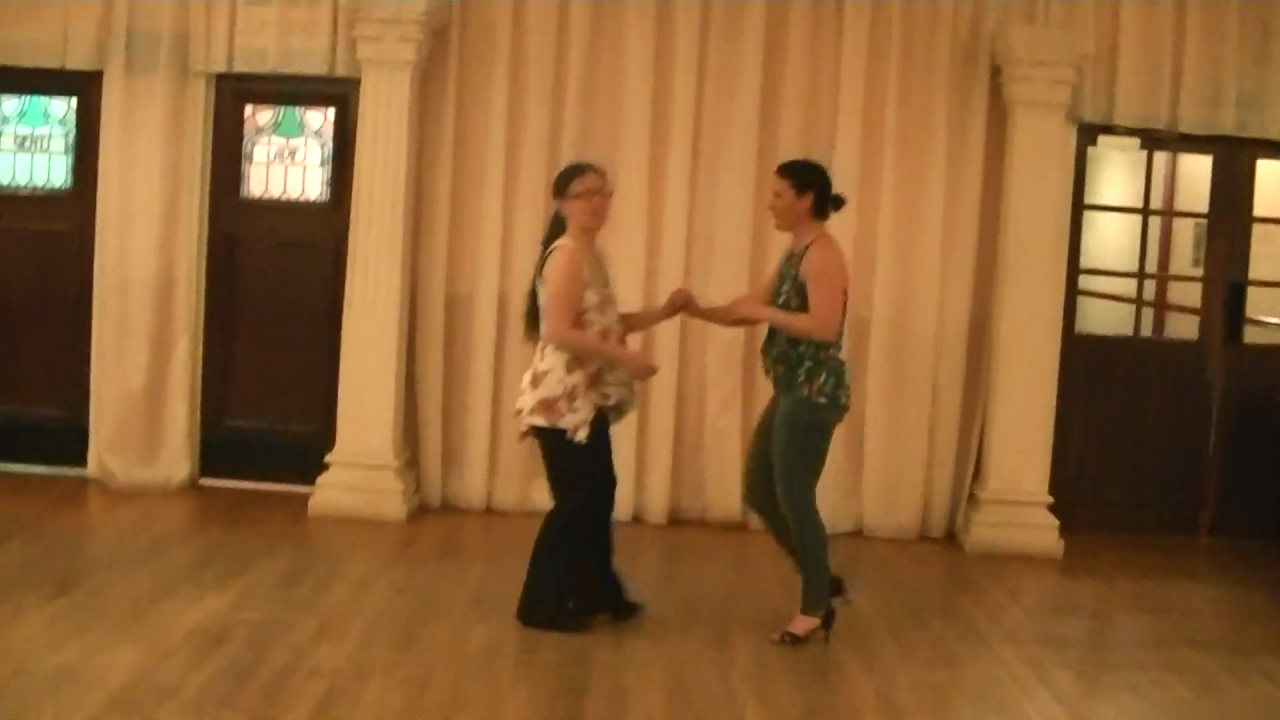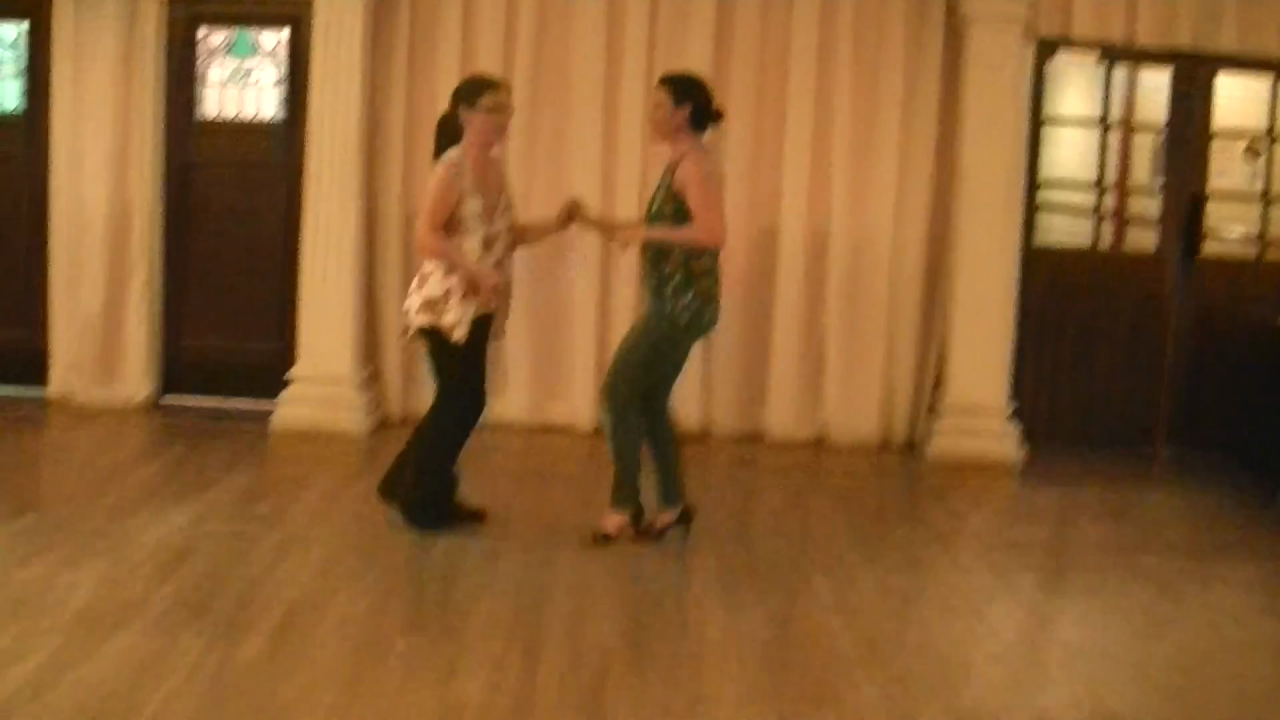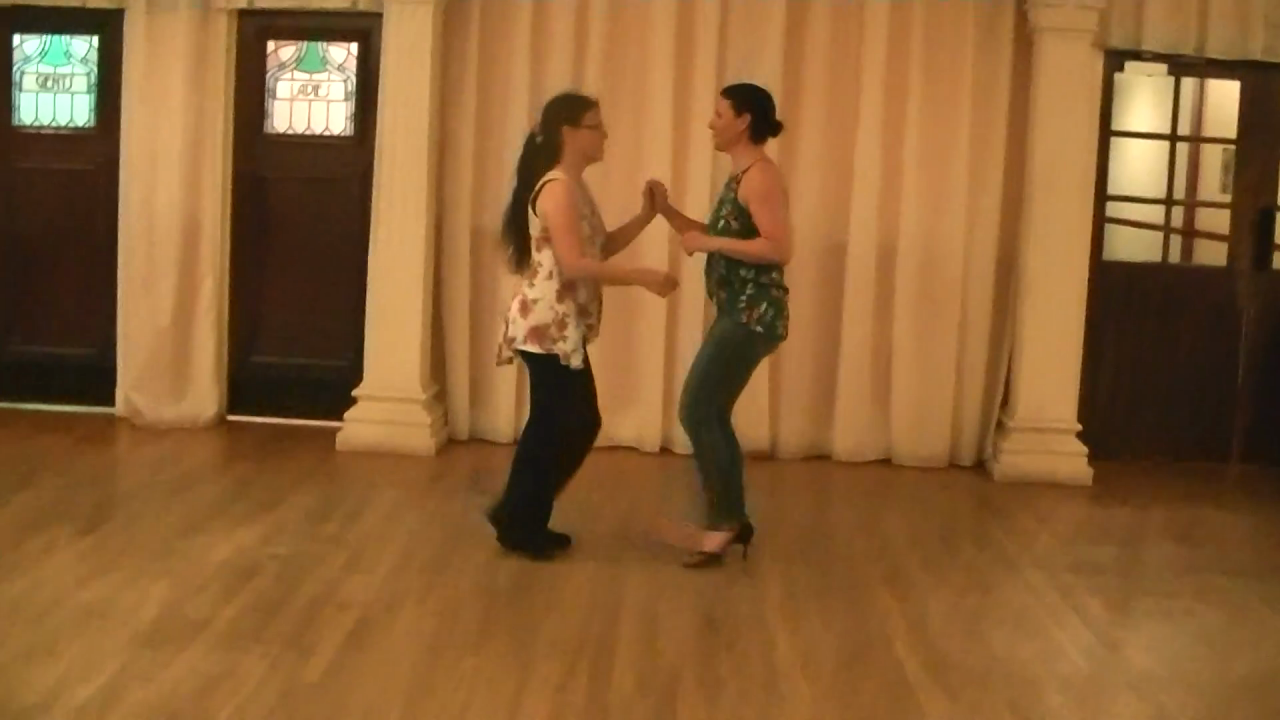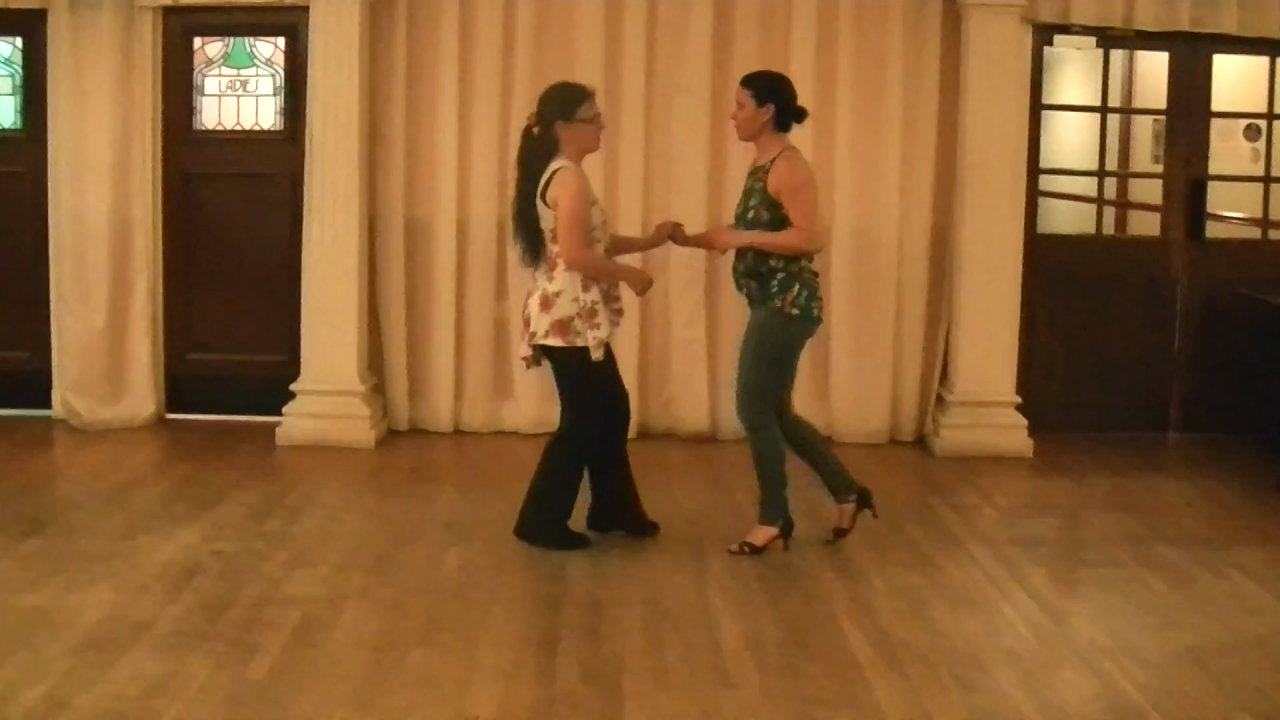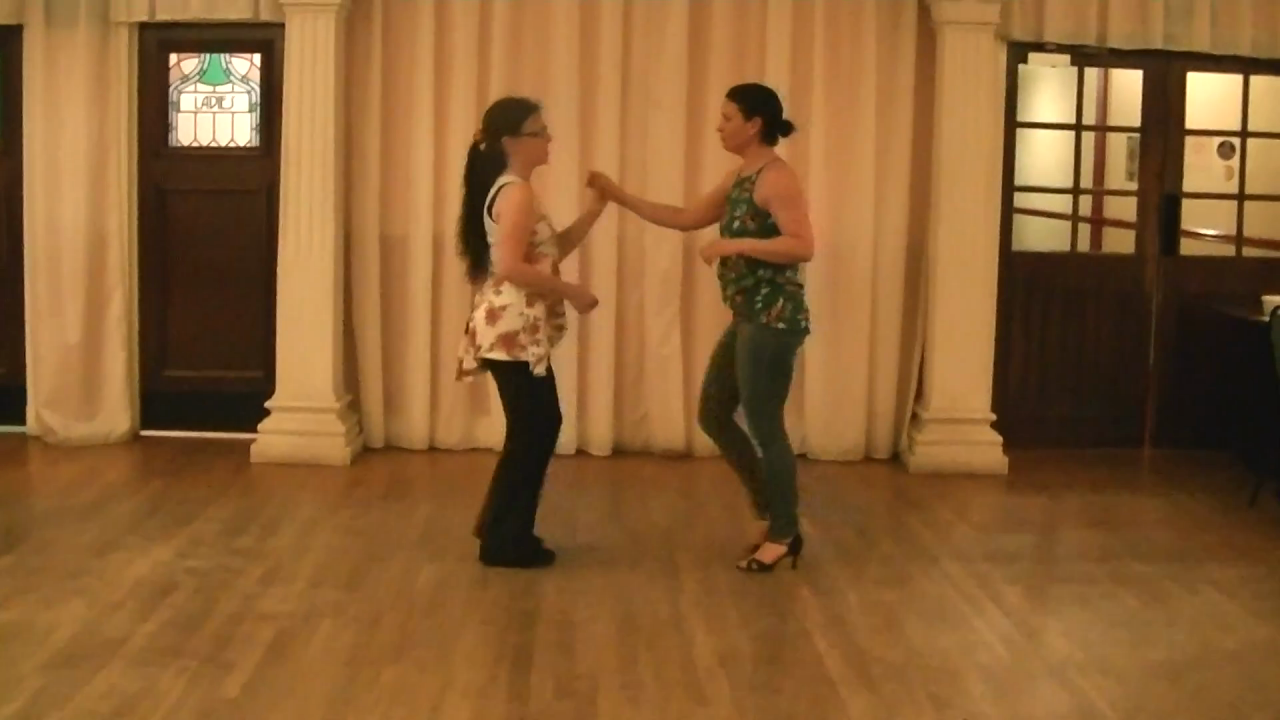
dt=0.7s
person 1, frame 1
left shoulder: (822, 254)
right shoulder: (795, 251)
left elbow: (824, 328)
right elbow: (755, 308)
left wrist: (763, 312)
right wrist: (699, 311)
left hip: (814, 393)
right hip: (791, 391)
left knee: (792, 500)
right knee: (758, 493)
left ankle: (816, 606)
right ankle: (823, 582)
person 1, frame 2
left shoulder: (696, 164)
right shoulder: (682, 163)
left elbow: (710, 235)
right elbow: (668, 231)
left wrist: (644, 231)
right wrist: (595, 222)
left hip: (682, 303)
right hip: (673, 301)
left knee: (618, 393)
right knee: (648, 401)
left ankle: (626, 504)
right ankle: (673, 502)
person 1, frame 3
left shoulder: (761, 177)
right shoulder: (741, 175)
left elbow: (779, 248)
right elbow: (723, 240)
left wrist: (709, 242)
right wrist: (667, 211)
left hip: (753, 316)
right hip: (735, 313)
left knee: (696, 413)
right knee: (711, 417)
left ankle: (721, 521)
right ankle: (732, 521)
person 1, frame 4
left shoulder: (788, 167)
right shoulder: (762, 165)
left elbow: (810, 239)
right elbow: (747, 234)
left wrist: (744, 238)
right wrist: (690, 239)
left hip: (788, 304)
right hip: (773, 305)
left knee: (754, 409)
right knee: (773, 412)
left ankle: (774, 518)
right ankle: (847, 492)
person 1, frame 5
left shoulder: (777, 177)
right shoulder: (740, 178)
left elbow: (803, 245)
right elbow: (685, 218)
left wrist: (735, 244)
right wrist: (620, 196)
left hip: (774, 318)
right hip: (751, 317)
left knee: (766, 424)
right knee: (712, 414)
left ankle: (784, 532)
right ankle: (773, 512)
person 2, frame 1
left shoulder: (591, 255)
right shoulder: (565, 256)
right elbow: (561, 332)
left wrist: (662, 313)
right wrist: (626, 358)
left hip: (590, 397)
right hip: (562, 397)
left knee: (599, 492)
right knee: (575, 499)
left ankle: (595, 591)
right ankle: (542, 603)
person 2, frame 2
left shoulder: (496, 169)
right shoulder: (451, 168)
left elbow: (504, 234)
right elbow: (426, 236)
left wrist: (556, 225)
right wrist: (477, 272)
left hip: (478, 305)
right hip: (447, 302)
left knee: (461, 400)
right knee: (462, 400)
left ankle: (435, 496)
right ankle: (408, 487)
person 2, frame 3
left shoulder: (573, 187)
right shoulder: (556, 188)
left elbow: (599, 248)
right elbow: (573, 262)
left wrist: (644, 217)
right wrist: (644, 277)
left hip: (563, 325)
right hip: (548, 325)
left knee: (550, 423)
right knee: (579, 423)
left ankle: (526, 524)
right ankle: (517, 517)
person 2, frame 4
left shoulder: (562, 175)
right shoulder: (567, 178)
left elbow: (592, 243)
right elbow: (575, 253)
left wrist: (647, 242)
right wrist: (629, 274)
left hip: (578, 316)
right hip: (569, 318)
left knee: (610, 410)
right knee: (584, 417)
left ankle: (615, 508)
right ankle: (541, 520)
person 2, frame 5
left shoulder: (512, 190)
right shoulder: (516, 193)
left elbow: (550, 252)
right elbow: (511, 267)
left wrist: (595, 209)
right wrist: (571, 291)
left hip: (520, 331)
right hip: (513, 332)
left knee: (541, 424)
right knee: (530, 431)
left ankle: (504, 525)
right ankle: (506, 542)
